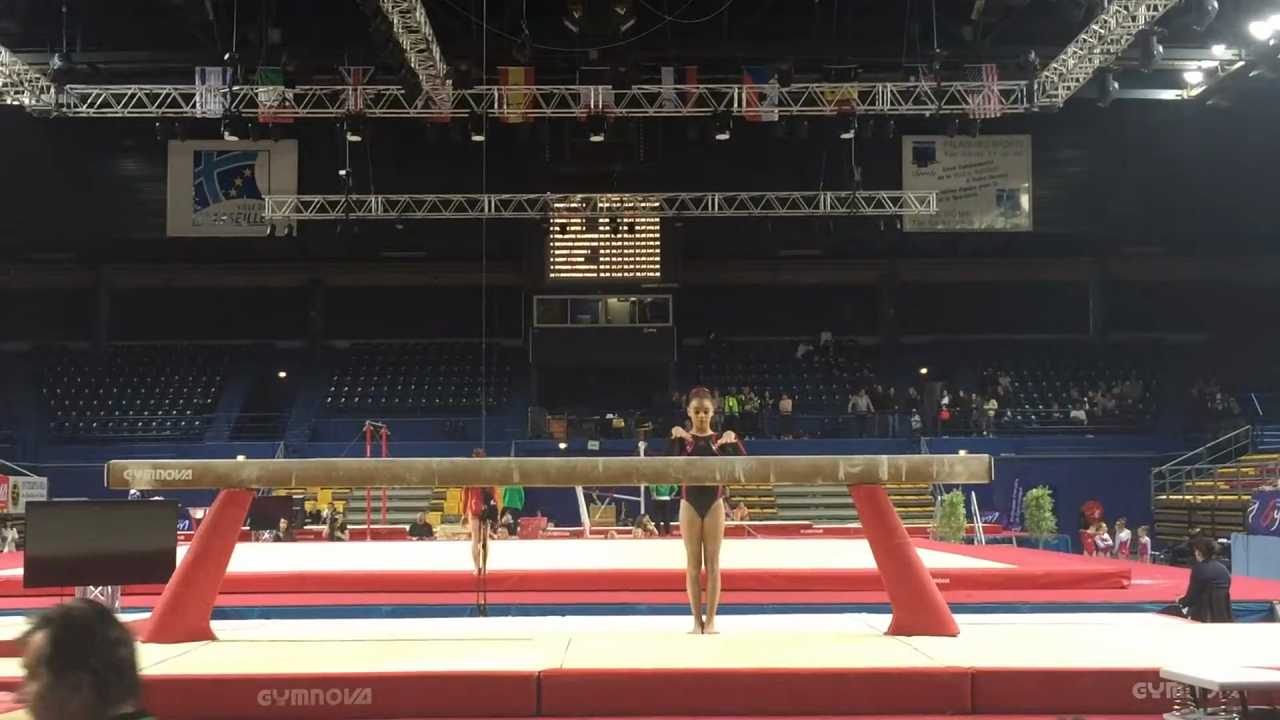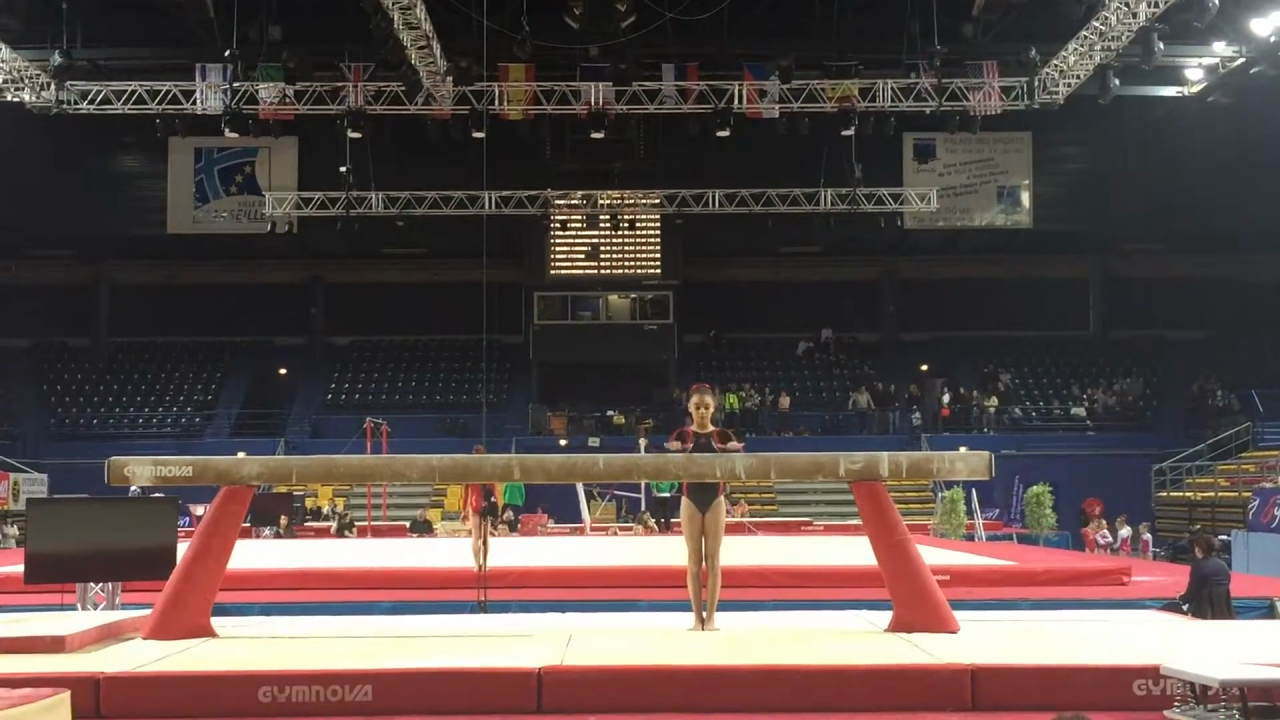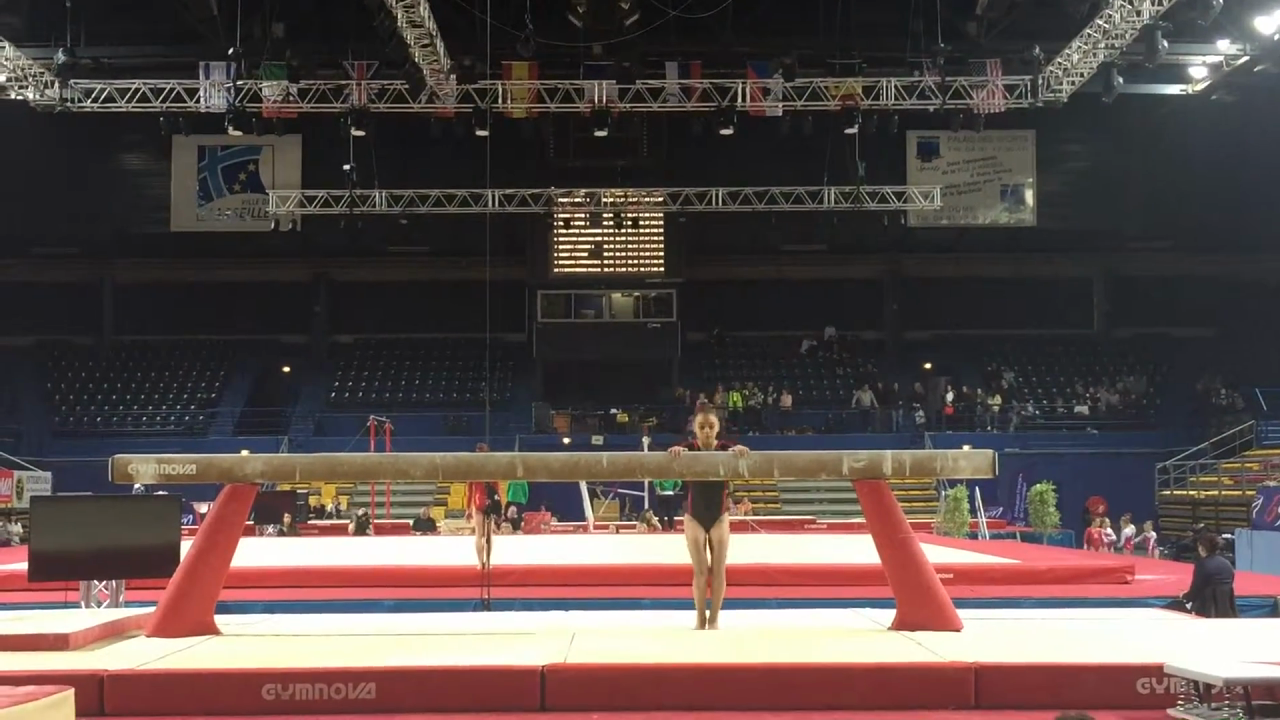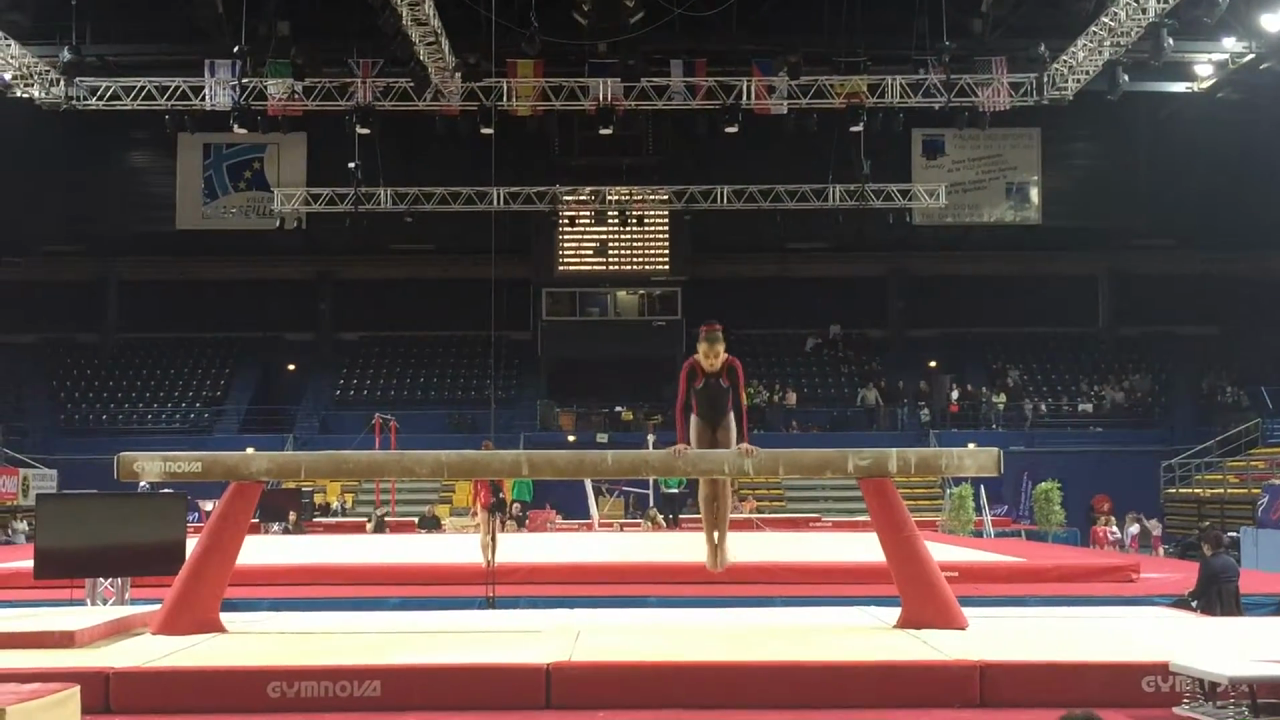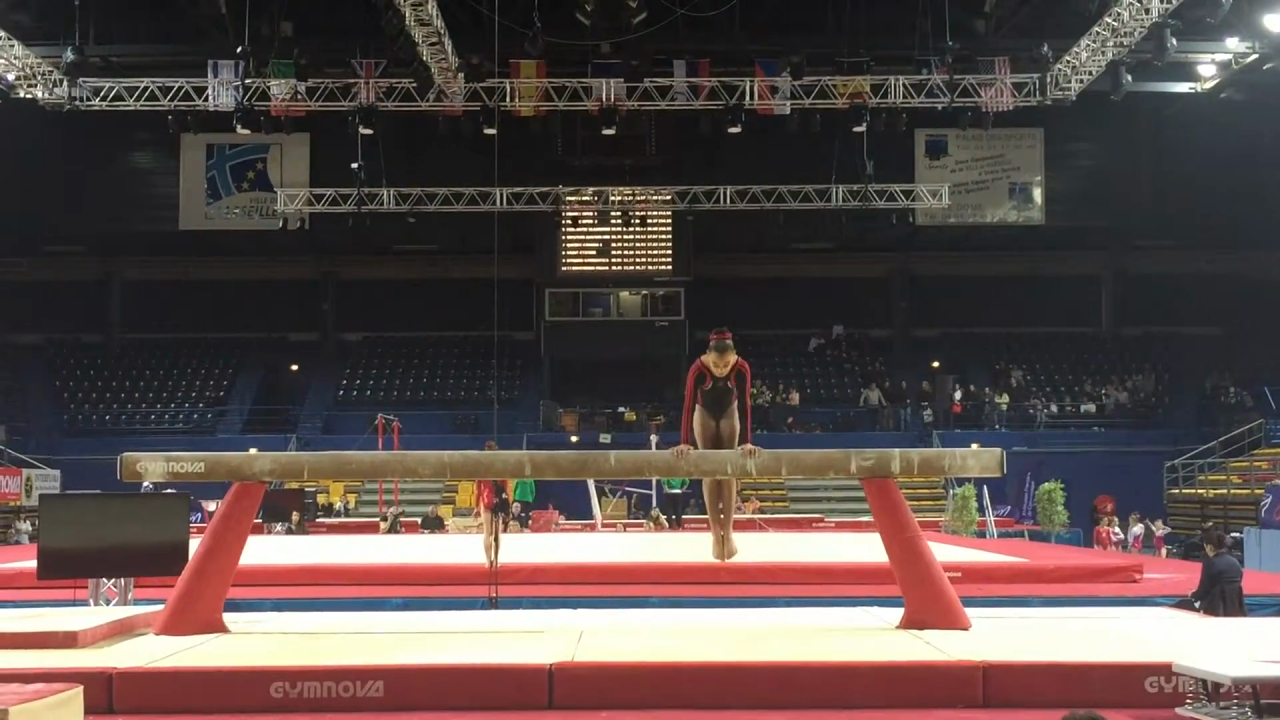
dt=0.4s
person 1, frame 1
left shoulder: (721, 440)
right shoulder: (682, 438)
left wrist: (734, 441)
right wrist: (675, 438)
left hip: (714, 504)
right hip: (690, 504)
left knee: (712, 564)
right knee: (693, 564)
left ankle: (710, 621)
right ankle: (697, 621)
person 1, frame 2
left shoulder: (722, 435)
right shoulder: (683, 435)
left wrist: (735, 448)
right wrist: (671, 447)
left hip: (715, 501)
right hip: (691, 501)
left knee: (713, 561)
right knee: (694, 561)
left ankle: (710, 618)
right ankle: (698, 618)
person 1, frame 3
left shoulder: (725, 448)
right shoulder: (689, 448)
left elbow: (739, 459)
left wrist: (739, 451)
right wrist: (676, 452)
left hip: (719, 517)
right hip: (694, 518)
left knee: (718, 569)
right knee: (701, 569)
left ankle: (714, 619)
right ankle: (700, 618)
person 1, frame 4
left shoulder: (733, 366)
right shoulder: (690, 368)
left elbow: (739, 404)
right elbow: (682, 405)
left wrist: (742, 441)
right wrist: (682, 441)
left hip: (725, 422)
right hip: (700, 422)
left knee: (723, 480)
right knee: (706, 481)
left ankle: (722, 542)
right ankle: (710, 544)
person 1, frame 5
left shoulder: (742, 368)
right shoulder: (698, 369)
left elbow: (745, 405)
right elbow: (688, 405)
left wrist: (746, 442)
right wrist: (685, 443)
left hip: (729, 411)
right hip: (704, 412)
left ankle: (728, 531)
right ankle: (716, 533)
